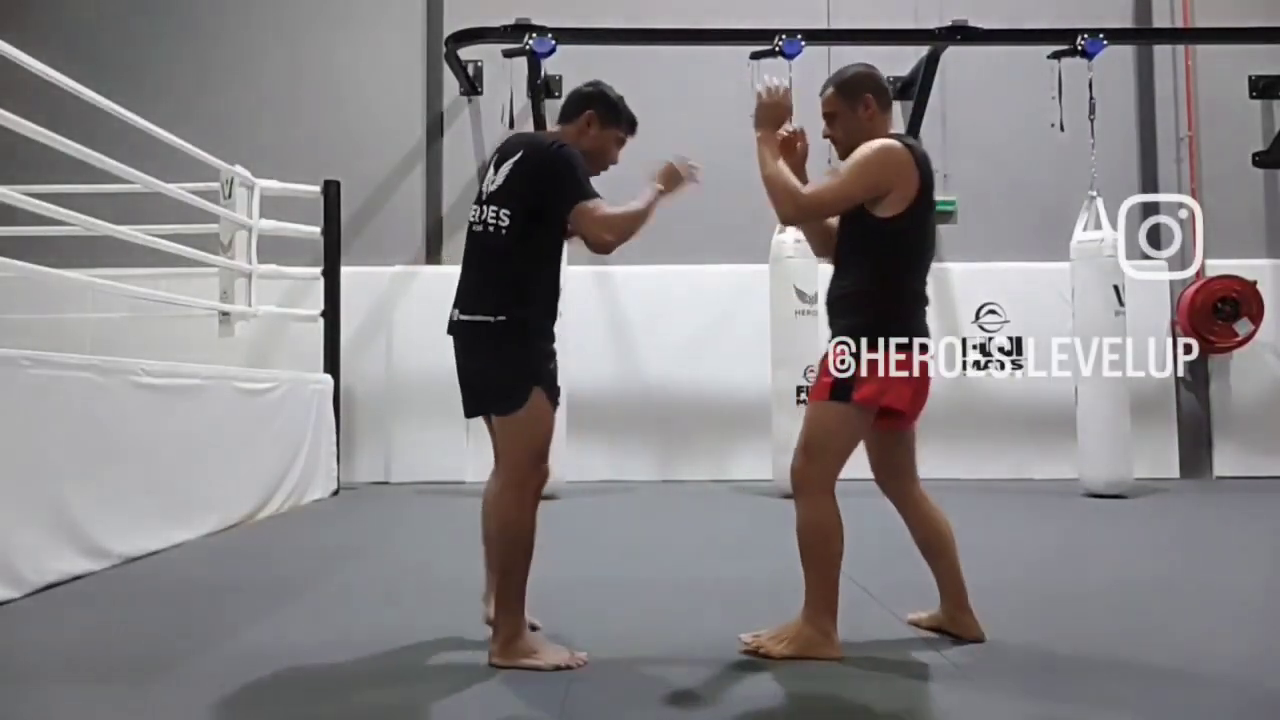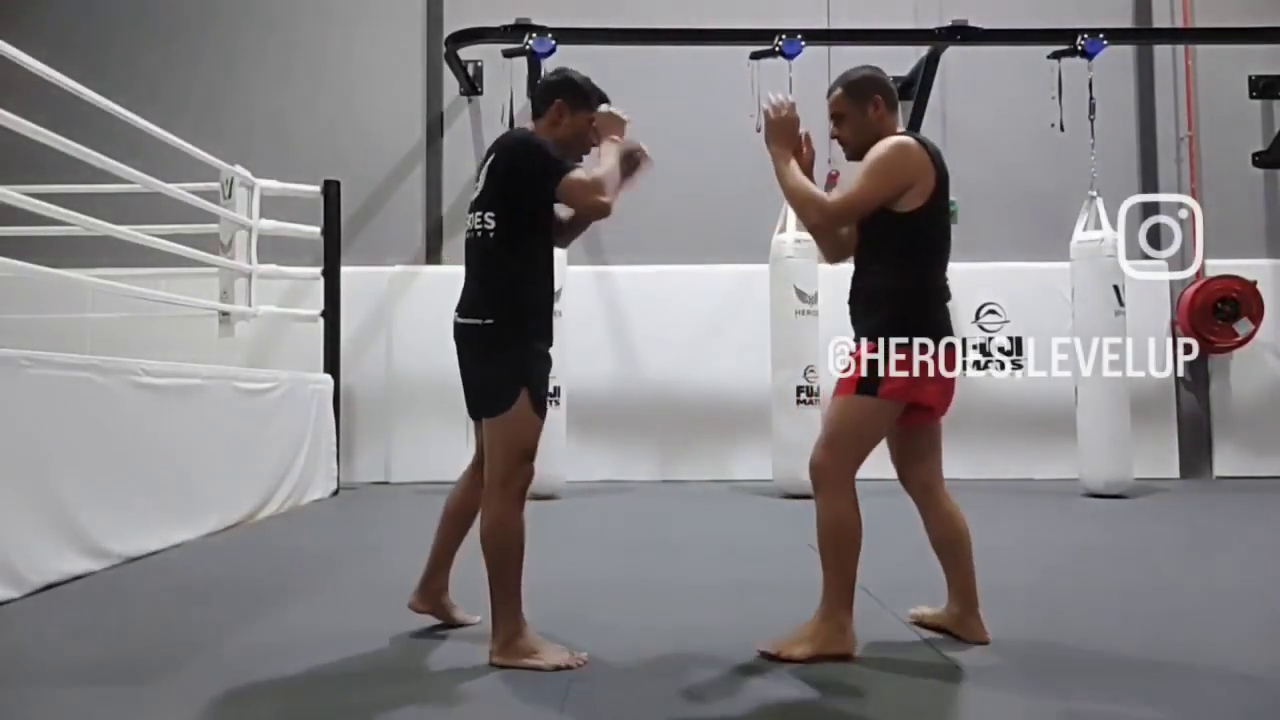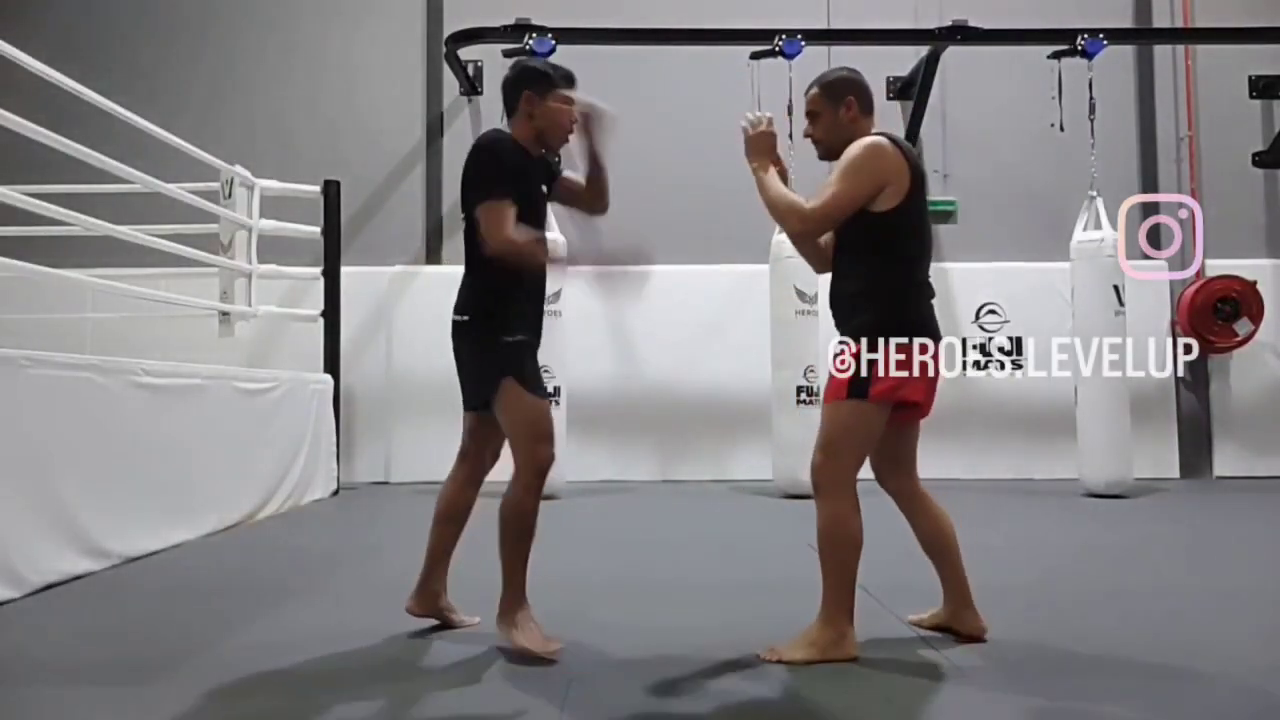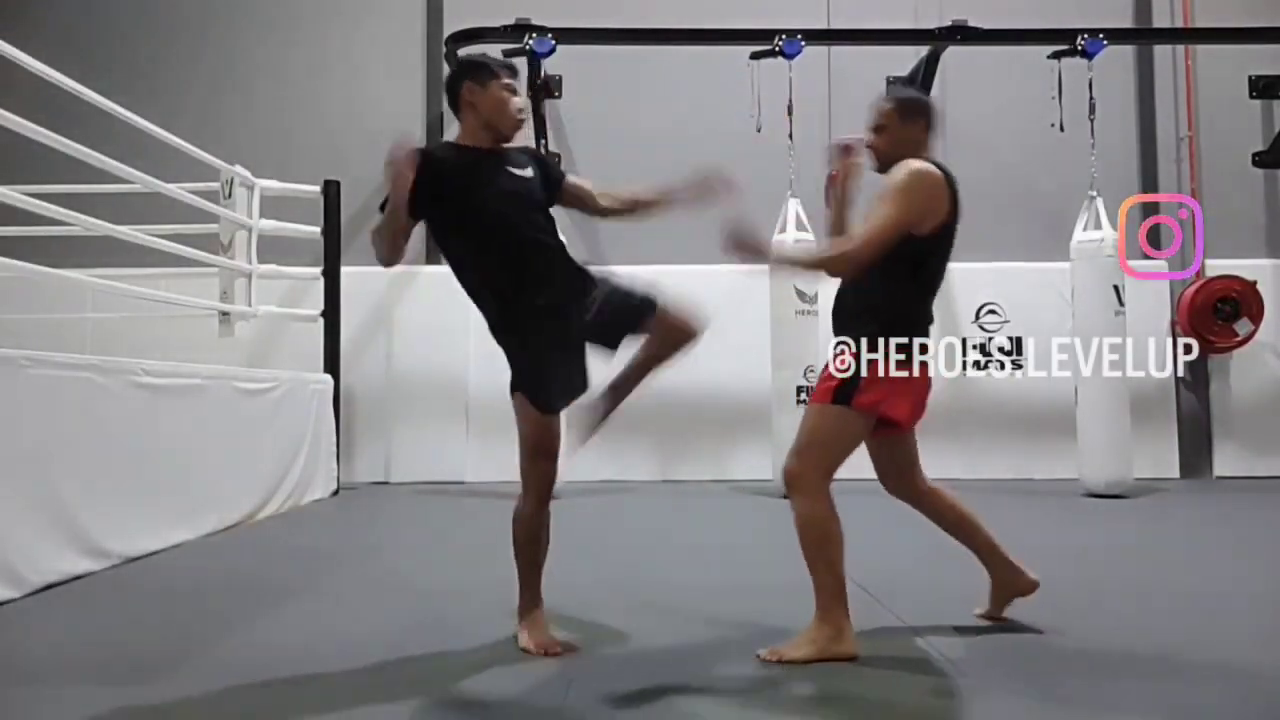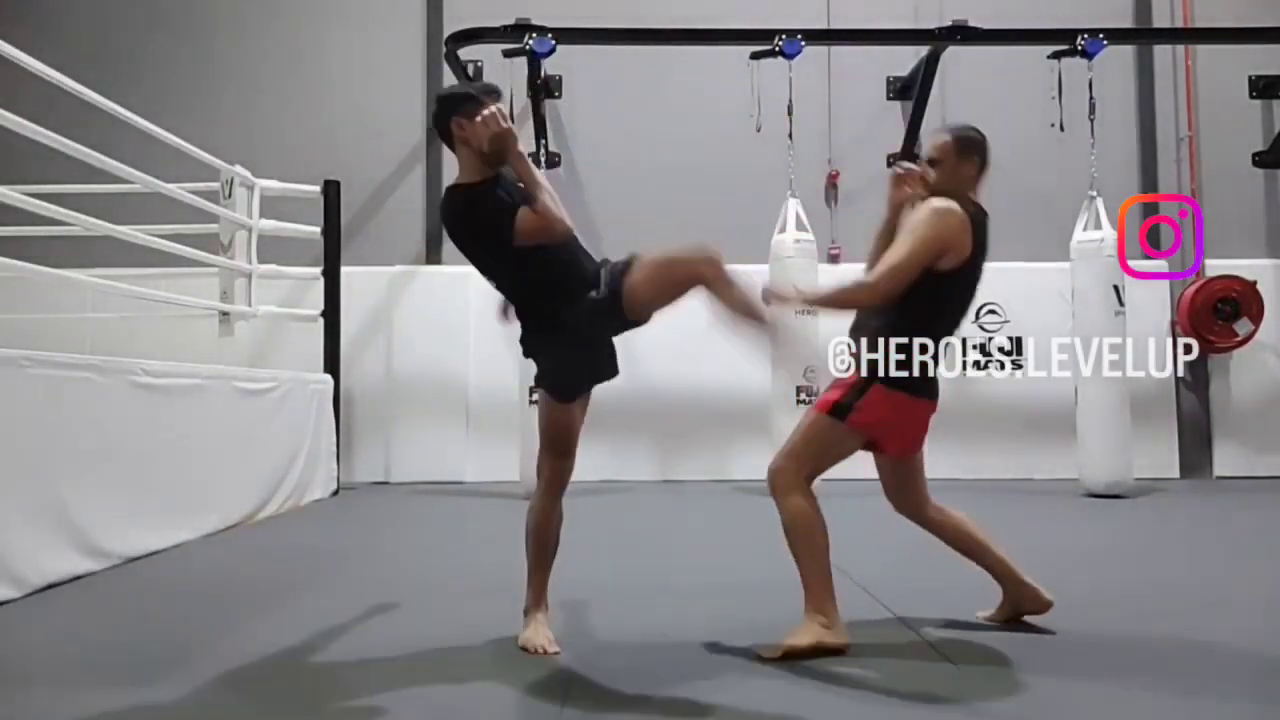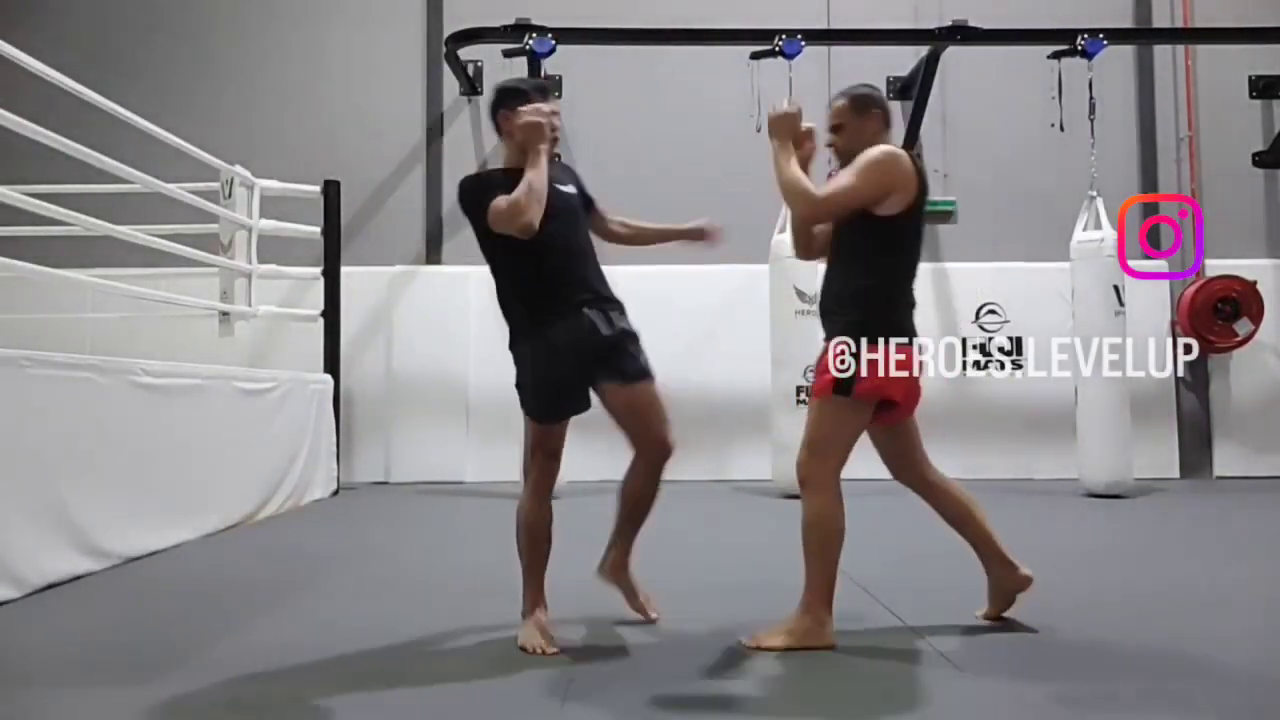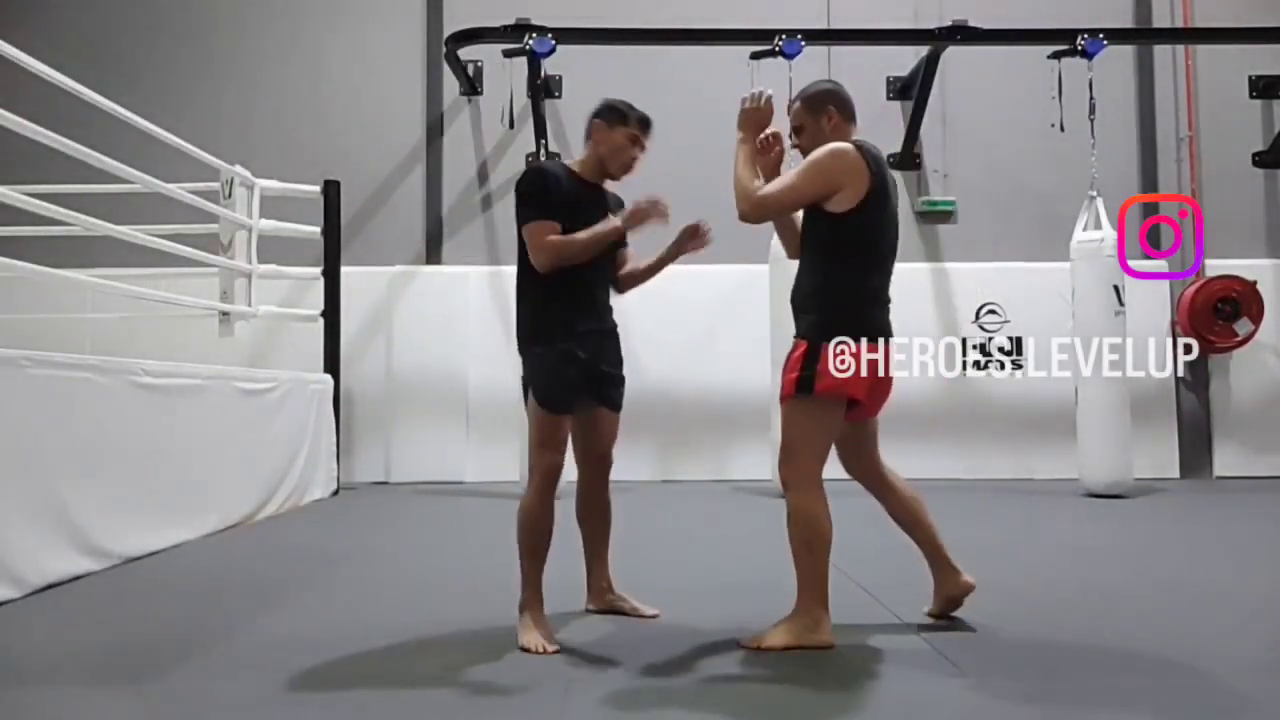
dt=0.3s
person 1, frame 1
left shoulder: (514, 150)
right shoulder: (555, 155)
right elbow: (603, 237)
left wrist: (573, 223)
right wrist: (658, 190)
left hip: (478, 321)
right hip: (512, 330)
left knee: (509, 470)
right knee: (525, 475)
left ankle: (501, 598)
right ankle: (513, 636)
person 1, frame 2
left shoulder: (512, 155)
right shoulder: (526, 149)
left elbow: (561, 231)
right elbow: (597, 200)
left wrist: (621, 169)
right wrist: (613, 142)
left hip: (491, 328)
right hip: (507, 334)
left knee: (488, 466)
right knee: (510, 477)
left ankle: (432, 589)
right ankle: (509, 636)
person 1, frame 3
left shoulder: (535, 159)
right shoulder: (495, 151)
left elbow: (595, 202)
right elbow: (499, 238)
left wrist: (592, 139)
left hip: (513, 332)
right hip: (491, 331)
left knee: (475, 461)
right knee: (537, 452)
left ankle: (429, 593)
right ankle: (514, 608)
person 1, frame 4
left shoulder: (527, 160)
right shoulder: (432, 168)
left elbow: (605, 204)
right elbow: (388, 255)
left wrist: (678, 195)
right wrist: (398, 193)
left hip: (580, 294)
right hip: (531, 333)
left knee: (681, 328)
right knee: (539, 477)
left ankle: (611, 398)
right ankle: (530, 610)
person 1, frame 5
left shoulder: (509, 177)
right shoulder: (463, 206)
right elbow: (558, 228)
right wrist: (517, 162)
left hip: (601, 286)
right hip: (559, 329)
left knee: (699, 261)
right knee: (554, 472)
right ankle: (536, 609)
person 1, frame 6
left shoulder: (565, 174)
right shoulder: (479, 188)
left elbow: (609, 227)
right elbow: (523, 222)
left wrist: (685, 231)
right wrist: (536, 154)
left hip: (604, 321)
right hip: (544, 340)
left knee: (657, 445)
right knee: (541, 478)
left ankle: (618, 560)
right ankle: (533, 610)
person 1, frame 7
left shoulder: (613, 201)
right shoulder: (544, 179)
right elbow: (543, 255)
left wrist: (673, 251)
right wrist: (621, 224)
left hip: (602, 342)
right hip: (550, 343)
left knee: (598, 469)
right knee: (545, 474)
left ankle: (601, 587)
right ankle: (530, 609)
person 2, frame 1
left shoulder: (883, 155)
right shoulder: (889, 163)
left elbow: (793, 210)
right elbow: (829, 243)
left wrist: (767, 142)
right wrist: (793, 165)
left hip: (874, 348)
right hip: (897, 347)
left knee: (810, 476)
right knee: (900, 483)
left ankle: (817, 628)
right ankle: (958, 611)
person 2, frame 2
left shoulder: (899, 152)
right shoulder: (893, 166)
left elbow: (823, 215)
right elbow: (835, 247)
left wrist: (780, 152)
right wrist: (803, 171)
left hip: (897, 343)
right hip: (915, 343)
left knee: (829, 468)
right knee: (924, 482)
left ankle: (833, 625)
right ankle: (964, 612)
person 2, frame 3
left shoulder: (874, 154)
right shoulder: (871, 169)
left elbow: (804, 222)
right elbow: (825, 256)
left wrist: (759, 167)
right wrist: (777, 185)
left hip: (887, 343)
right hip: (901, 343)
left knee: (831, 475)
right knee: (900, 479)
left ankle: (834, 631)
right ankle: (960, 606)
person 2, frame 4
left shoulder: (919, 178)
right shoulder: (909, 187)
left elbow: (853, 255)
right elbow: (848, 262)
left wrist: (771, 253)
right wrist: (839, 196)
left hip: (876, 354)
right hip: (892, 355)
left knee: (803, 475)
right knee: (905, 480)
left ankle: (833, 628)
right ankle: (1007, 574)
person 2, frame 5
left shoulder: (942, 215)
right shoulder: (959, 223)
left elbow: (875, 289)
right elbow: (888, 281)
left wrist: (800, 297)
right wrist: (897, 210)
left hip: (883, 376)
right hip: (904, 381)
left knee: (787, 476)
right knee: (913, 502)
left ankle: (822, 620)
right ankle: (1021, 590)
person 2, frame 6
left shoulder: (886, 161)
right shoulder: (870, 181)
left elbow: (811, 204)
right elbow: (808, 246)
left wrist: (783, 151)
right wrist: (800, 165)
left hip: (866, 343)
right hip: (880, 345)
left knee: (816, 471)
right knee: (915, 471)
left ankle: (814, 619)
right ankle: (1003, 571)
person 2, frame 7
left shoulder: (839, 158)
right shoulder: (870, 170)
left elbow: (750, 209)
right elbow: (804, 246)
left wrist: (747, 140)
right wrist: (773, 174)
left hip: (833, 340)
right hip: (864, 339)
left knee: (798, 472)
right knee: (866, 465)
left ankle: (810, 619)
right ankle: (945, 573)
